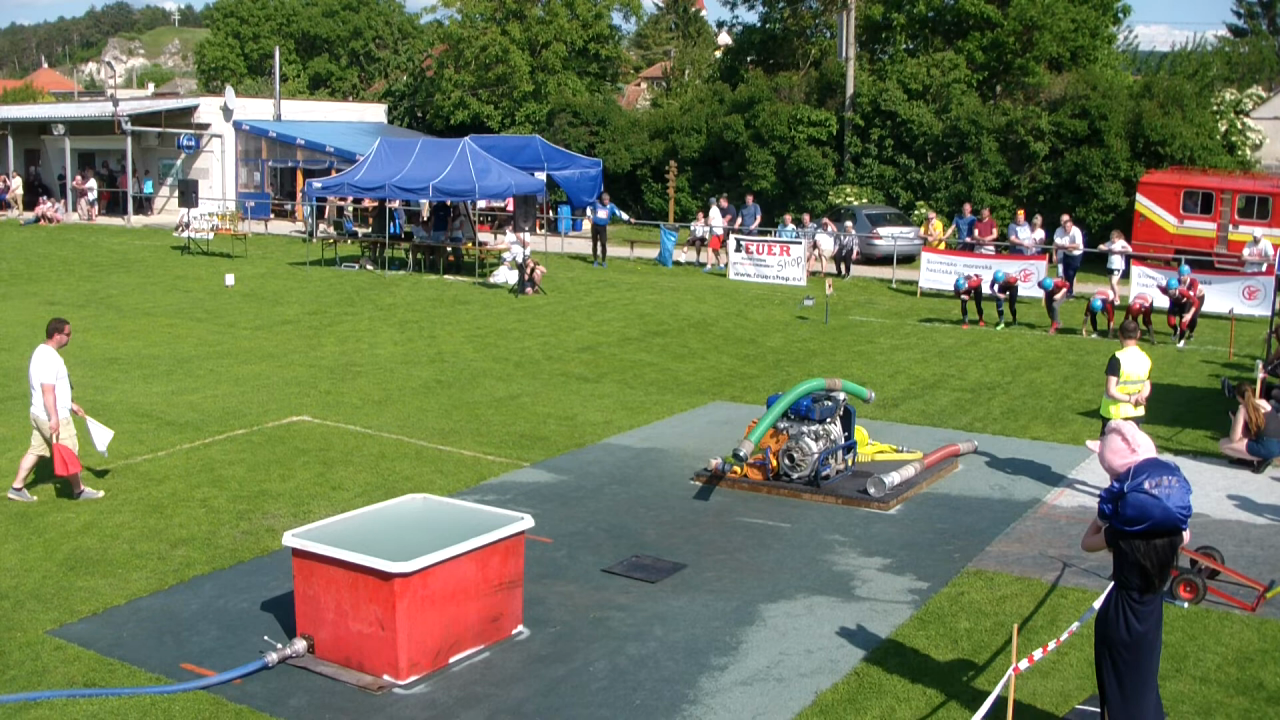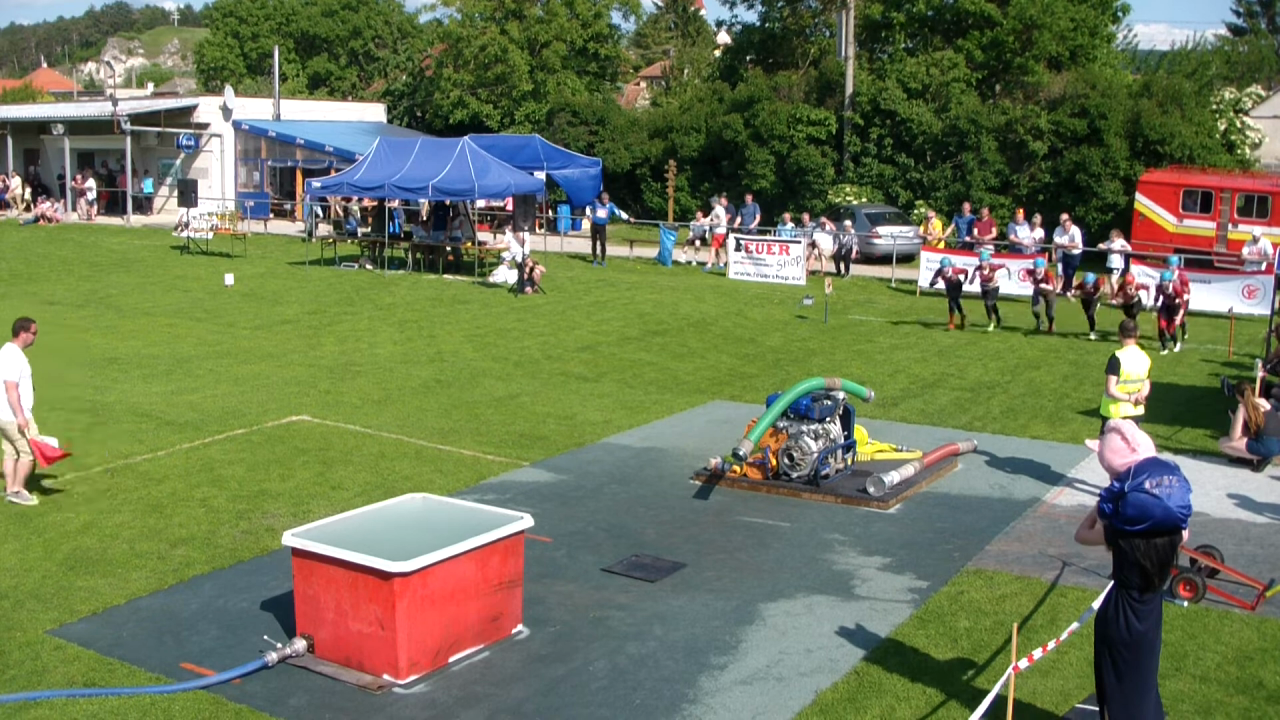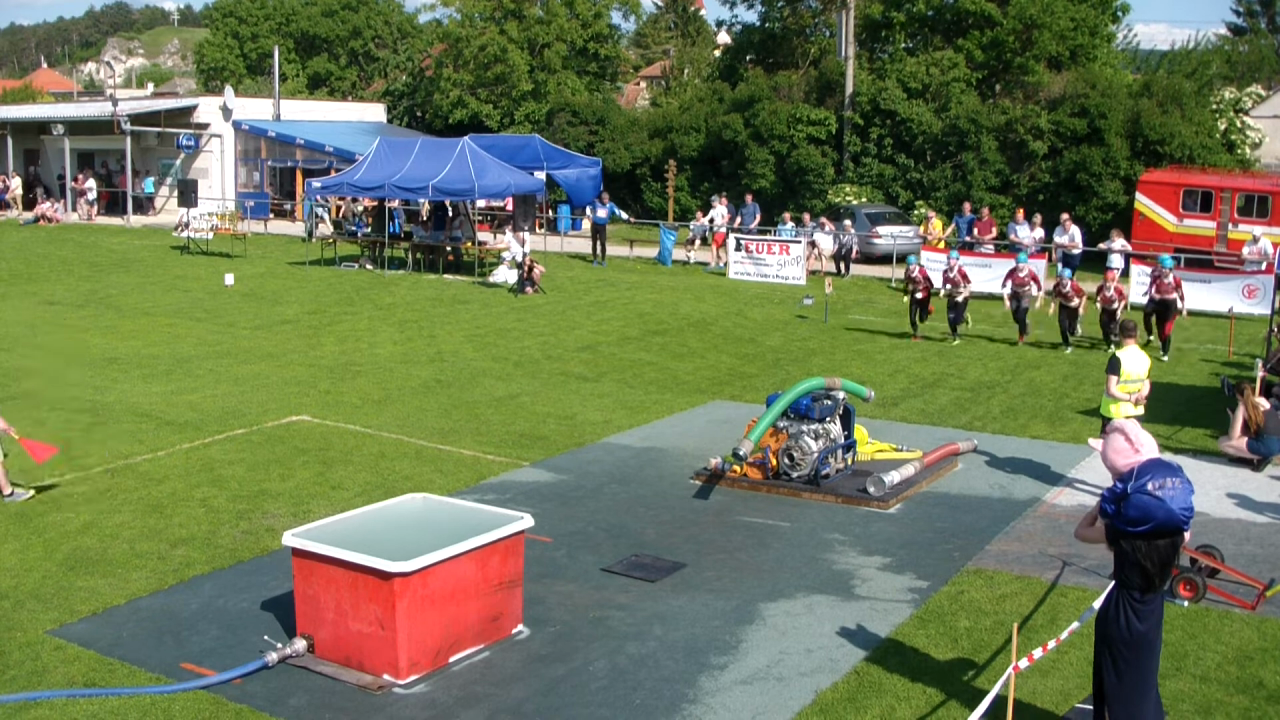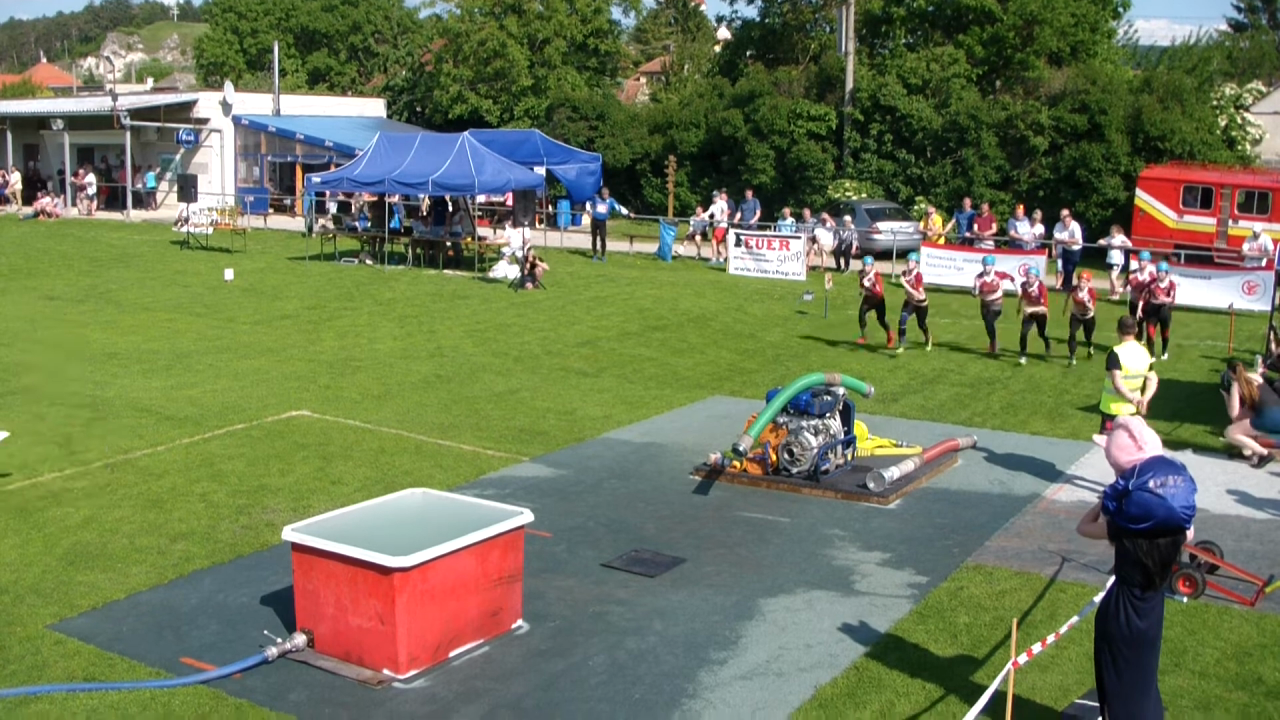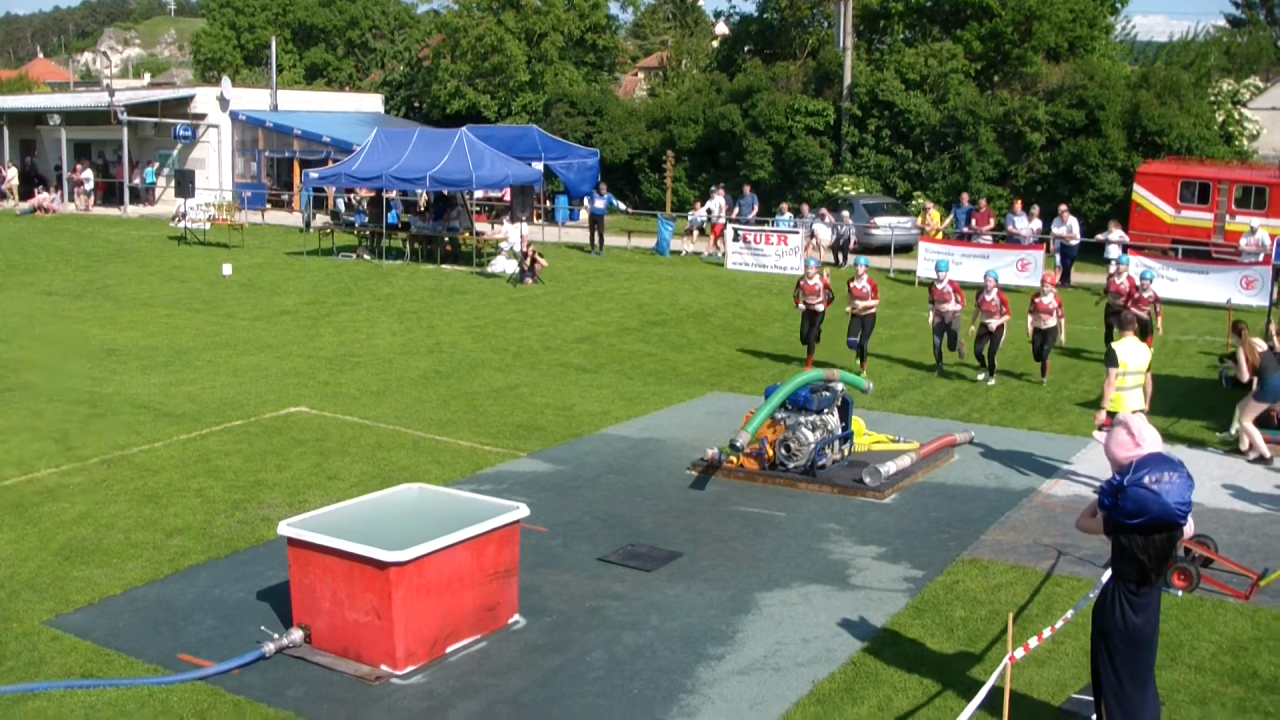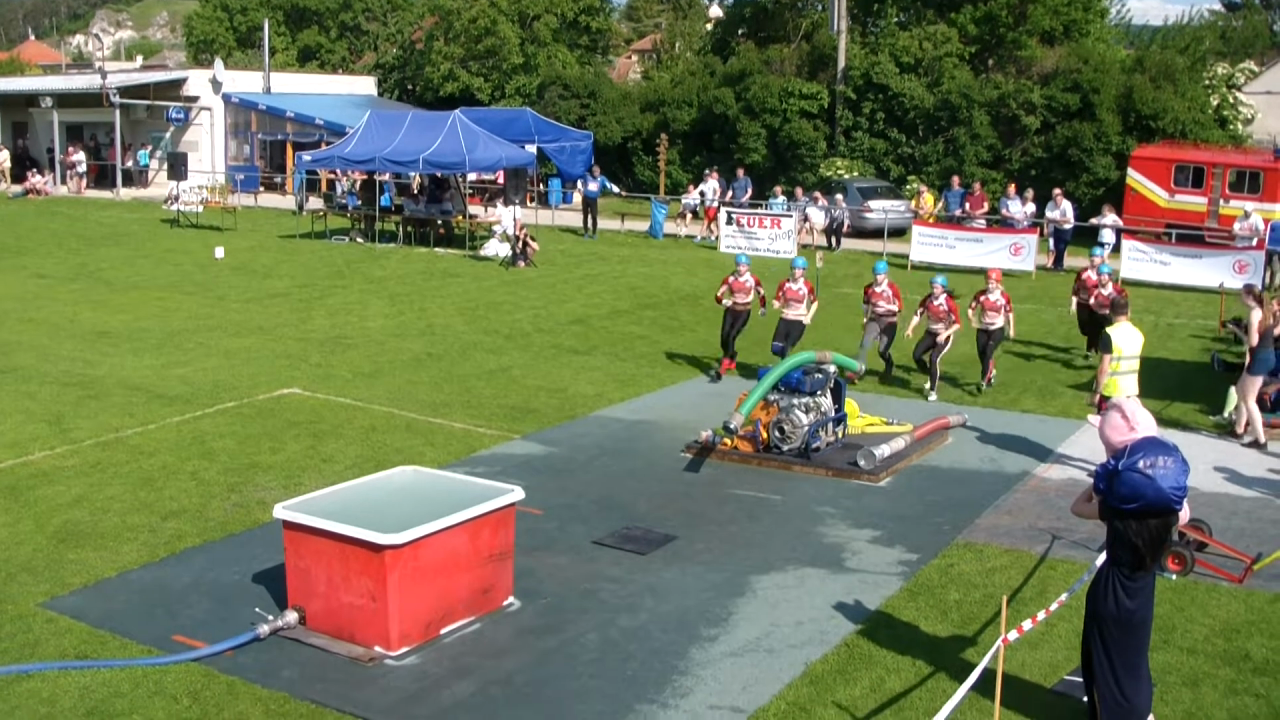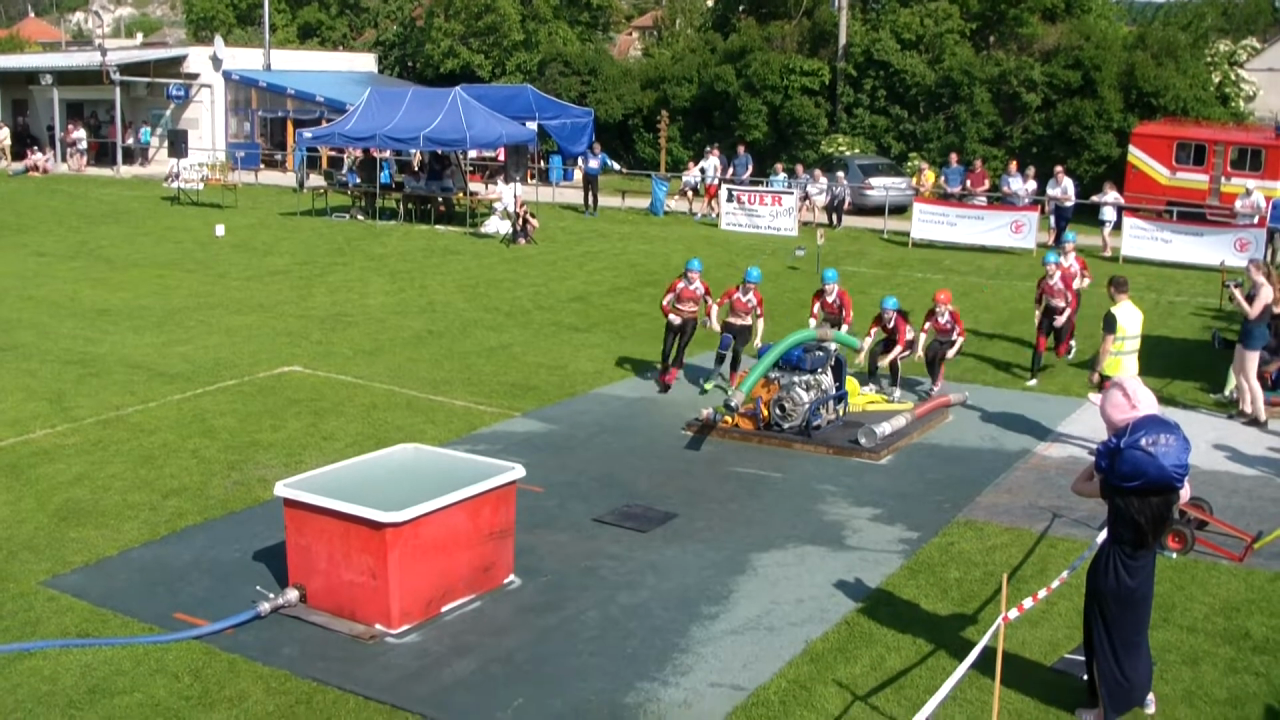
dt=0.4s
person 1, frame 1
left shoulder: (1122, 533)
right shoulder: (1173, 529)
left elbow: (1086, 543)
left wrist: (1106, 511)
left hip: (1121, 616)
right hip: (1150, 612)
left knee: (1122, 693)
right knee: (1143, 683)
person 1, frame 2
left shoulder: (1122, 532)
right shoulder: (1173, 528)
left elbow: (1082, 534)
left wrist: (1105, 504)
left hip: (1121, 615)
right hip: (1150, 610)
left knee: (1122, 692)
right knee: (1143, 683)
person 1, frame 3
left shoulder: (1123, 531)
right shoulder: (1175, 528)
left elbow: (1081, 531)
left wrist: (1107, 501)
left hip: (1122, 615)
right hip: (1151, 610)
left knee: (1121, 691)
right knee: (1143, 682)
person 1, frame 4
left shoulder: (1126, 526)
right shoulder: (1177, 524)
left elbow: (1084, 526)
right elbow: (1186, 534)
left wrist: (1110, 499)
left hip: (1122, 610)
right hip: (1152, 605)
left knee: (1120, 682)
right knee: (1143, 674)
person 1, frame 5
left shoulder: (1121, 522)
right shoulder: (1175, 519)
left elbow: (1082, 521)
right elbow: (1187, 530)
left wrist: (1108, 495)
left hip: (1119, 603)
right hip: (1149, 599)
left knee: (1115, 673)
right knee: (1141, 666)
person 1, frame 6
left shoulder: (1117, 507)
right shoulder: (1170, 504)
left elbow: (1078, 507)
right elbow: (1183, 516)
left wrist: (1103, 478)
left hip: (1112, 589)
right hip: (1143, 584)
left knee: (1107, 657)
right knee: (1134, 649)
person 1, frame 7
left shoulder: (1118, 485)
right shoulder: (1170, 482)
left elbow: (1078, 485)
right elbow: (1183, 494)
left wrist: (1106, 457)
left hip: (1112, 567)
right hip: (1143, 563)
left knee: (1106, 635)
right knee: (1134, 628)
right ankle: (1142, 692)
